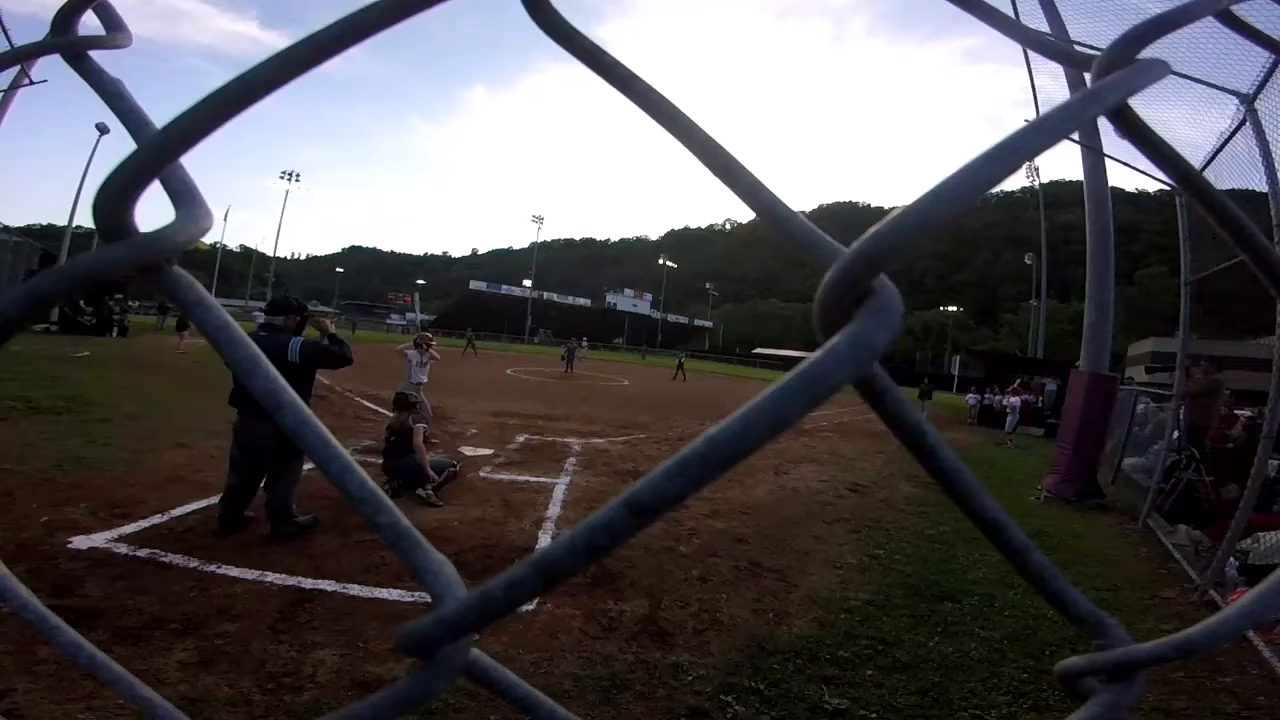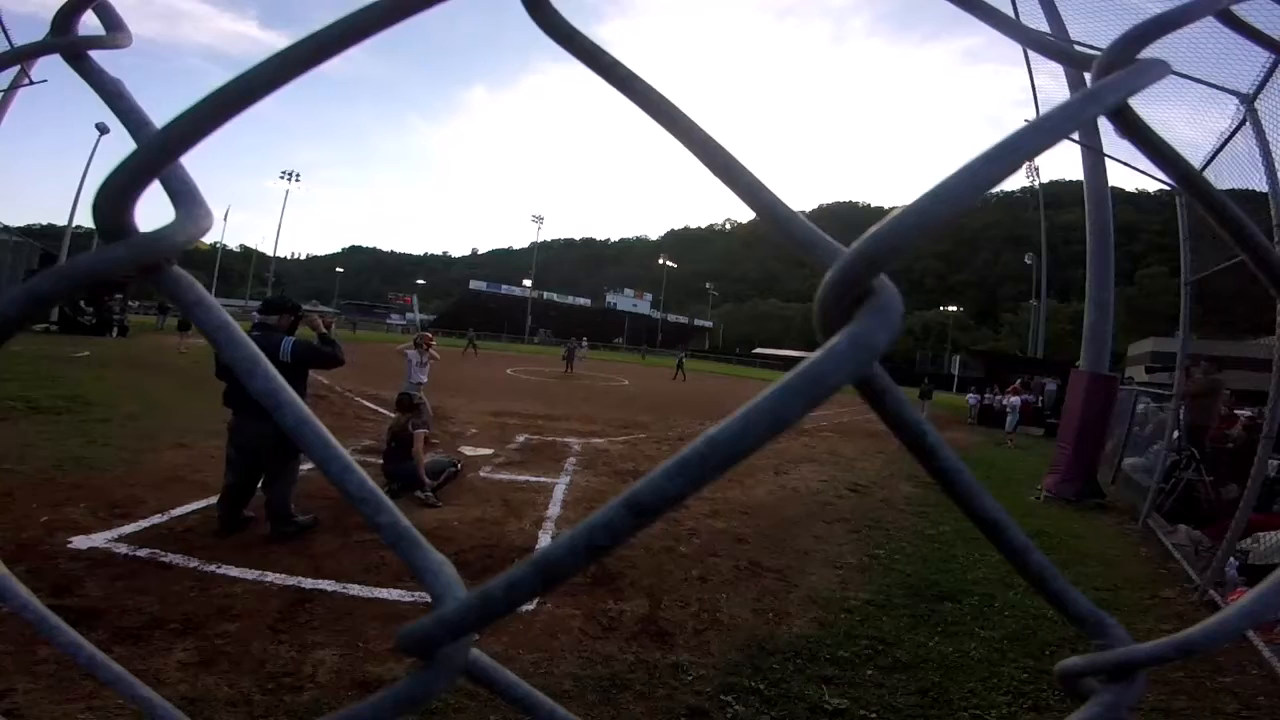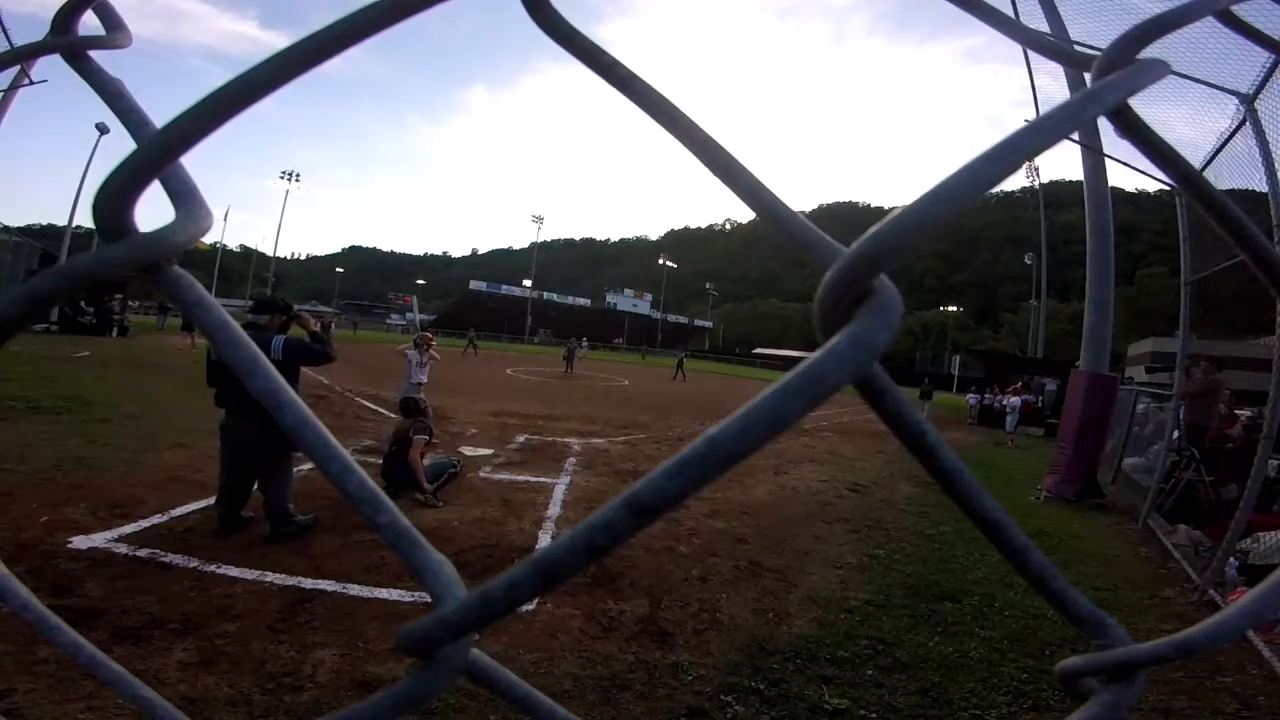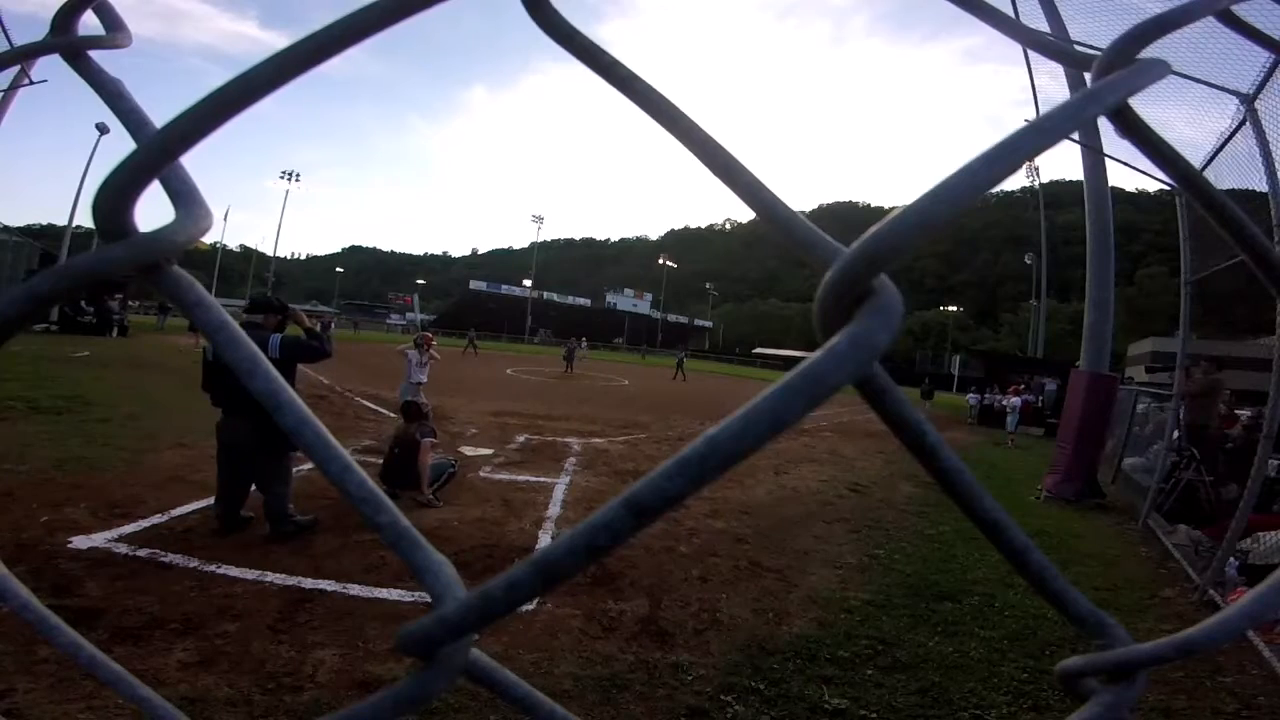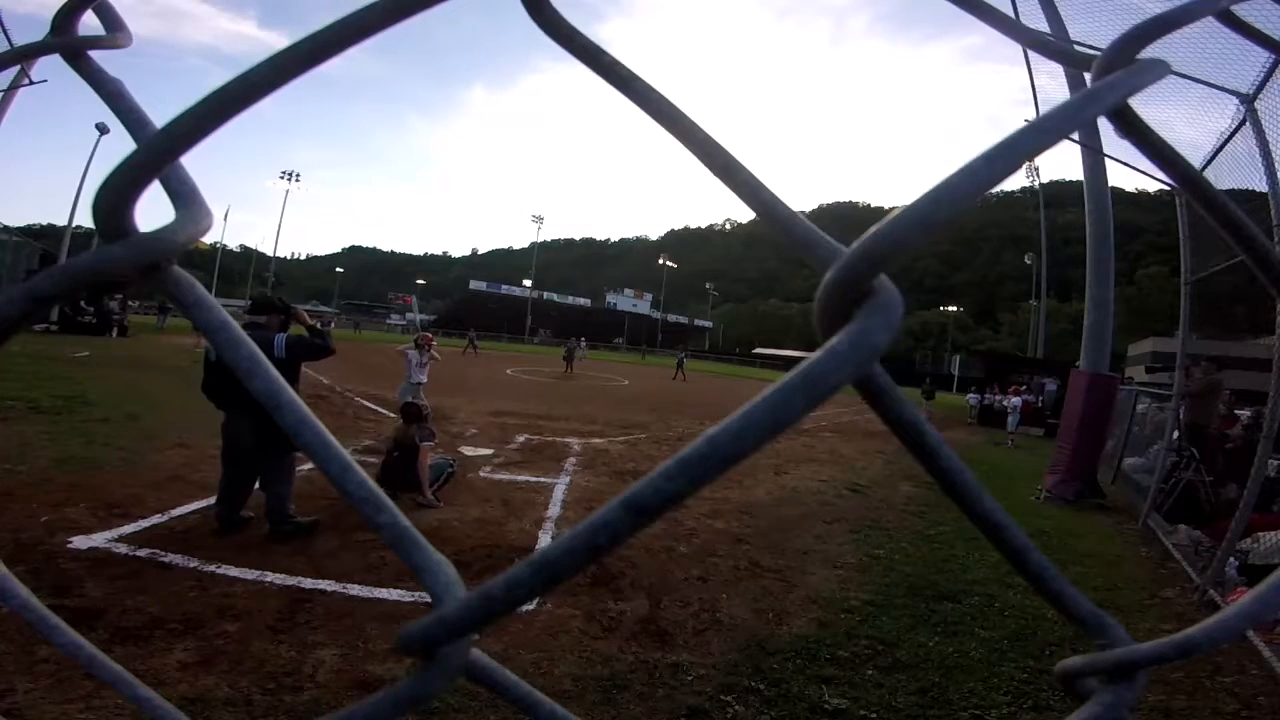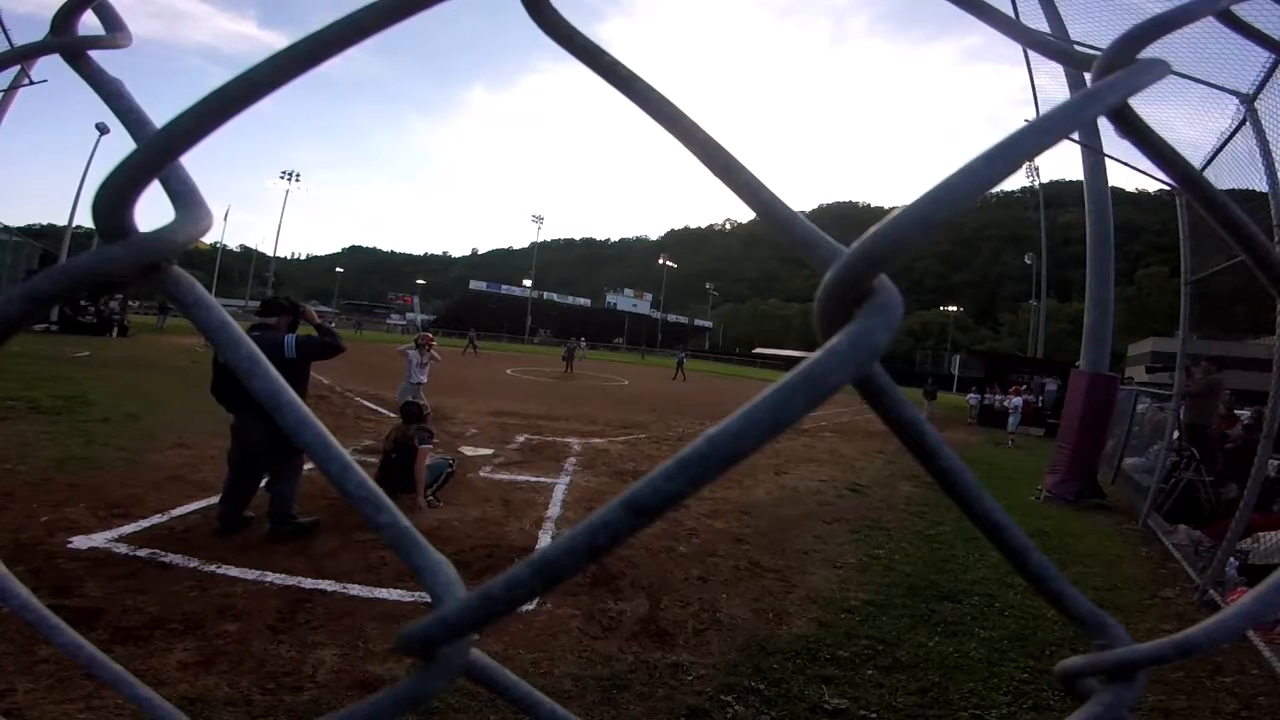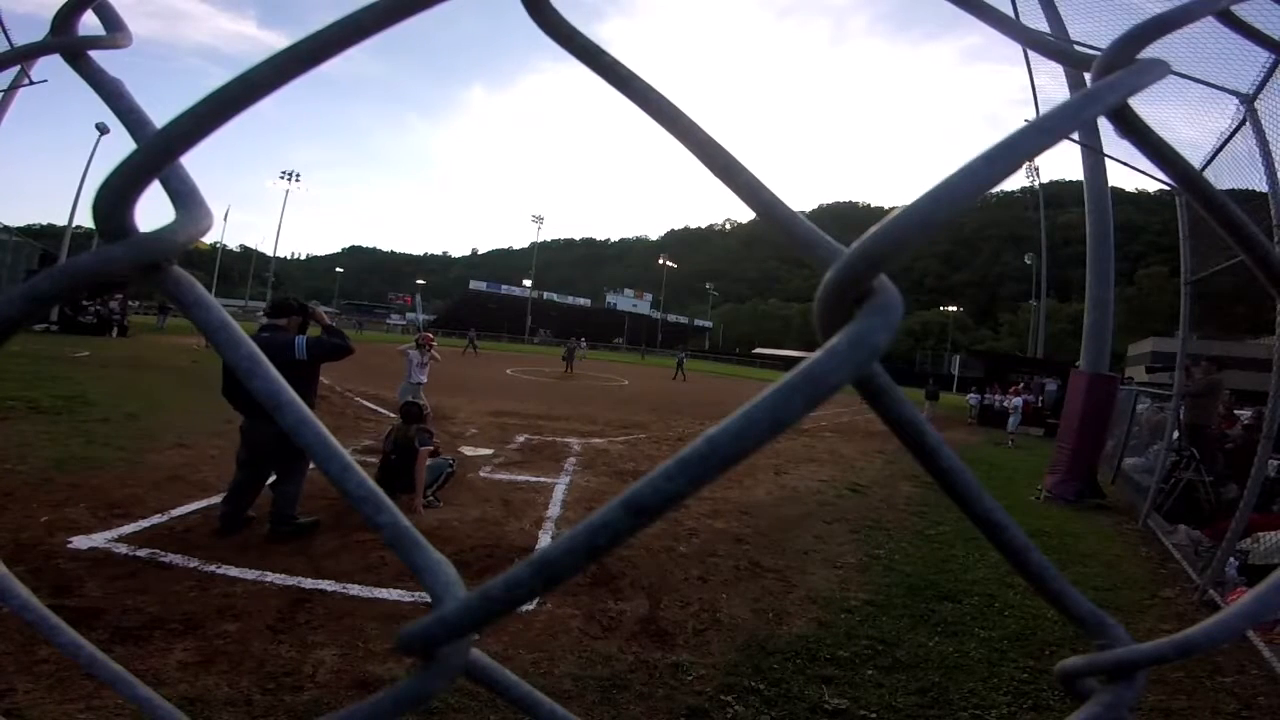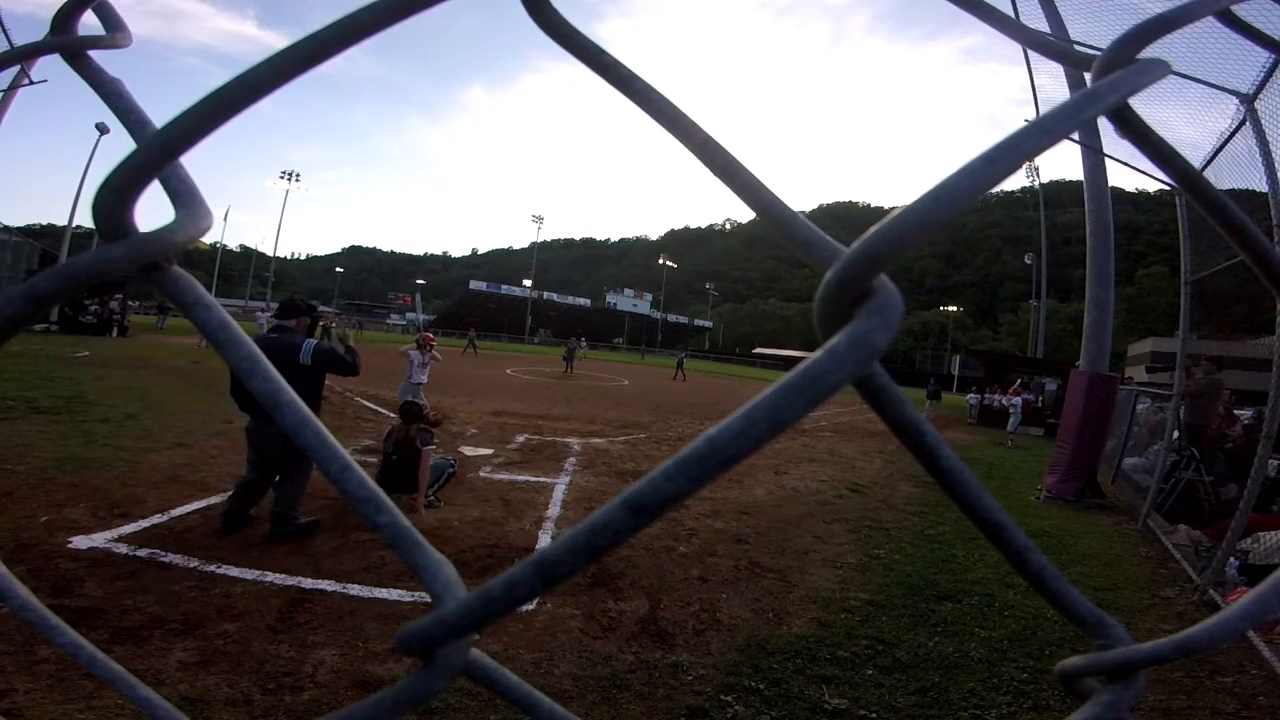
dt=0.2s
person 1, frame 1
right shoulder: (297, 347)
right elbow: (343, 357)
right wrist: (329, 333)
left hip: (246, 422)
right hip: (282, 427)
left knee: (242, 476)
right knee: (282, 478)
left ankle: (229, 519)
right ankle: (283, 523)
person 1, frame 2
right shoulder: (290, 347)
left elbow: (223, 373)
right elbow: (335, 358)
right wrist: (322, 331)
left hip: (242, 422)
right hip: (277, 427)
left knee: (238, 475)
right knee: (280, 478)
left ankle: (228, 519)
right ankle: (283, 523)
person 1, frame 3
right shoulder: (281, 345)
left elbow: (213, 380)
right elbow: (325, 354)
right wrist: (311, 329)
left hip: (234, 422)
right hip: (270, 427)
left knee: (234, 475)
right knee: (276, 478)
left ankle: (228, 519)
right ankle: (283, 523)
person 1, frame 4
left shoulder: (218, 344)
right shoulder: (278, 343)
left elbow: (209, 384)
right elbow: (322, 350)
right wrist: (306, 325)
left hip: (231, 422)
right hip: (268, 426)
left knee: (232, 475)
right knee: (275, 478)
left ankle: (228, 518)
right ankle: (283, 523)
person 1, frame 5
right shoulder: (282, 343)
left elbow: (210, 387)
right elbow: (326, 347)
right wrist: (308, 323)
left hip: (235, 423)
right hip: (271, 426)
left knee: (235, 475)
right knee: (278, 476)
left ankle: (227, 518)
right ankle: (282, 523)
person 1, frame 6
right shoulder: (291, 344)
left elbow: (219, 389)
right elbow: (335, 345)
right wrist: (316, 322)
left hip: (244, 424)
right hip: (280, 427)
left knee: (241, 475)
right knee: (284, 476)
left ankle: (228, 518)
right ankle: (282, 523)
person 1, frame 7
right shoulder: (301, 345)
left elbow: (229, 389)
right elbow: (344, 347)
right wrist: (327, 324)
left hip: (253, 425)
left knee: (247, 474)
right knee: (290, 476)
left ankle: (230, 518)
right ankle: (283, 523)
person 1, frame 8
right shoulder: (309, 348)
left elbow: (237, 388)
right elbow: (349, 367)
right wrist: (348, 345)
left hip: (259, 425)
left knee: (257, 473)
right knee: (293, 476)
left ankle: (232, 516)
right ankle: (283, 523)
